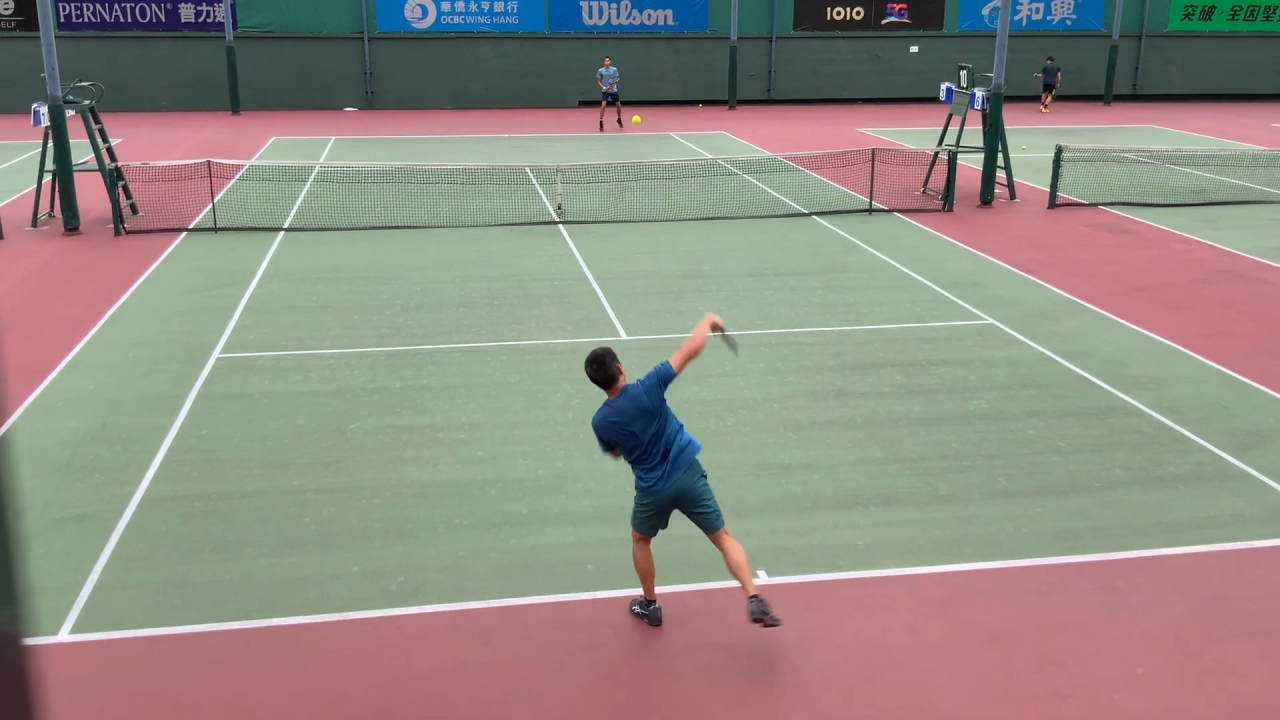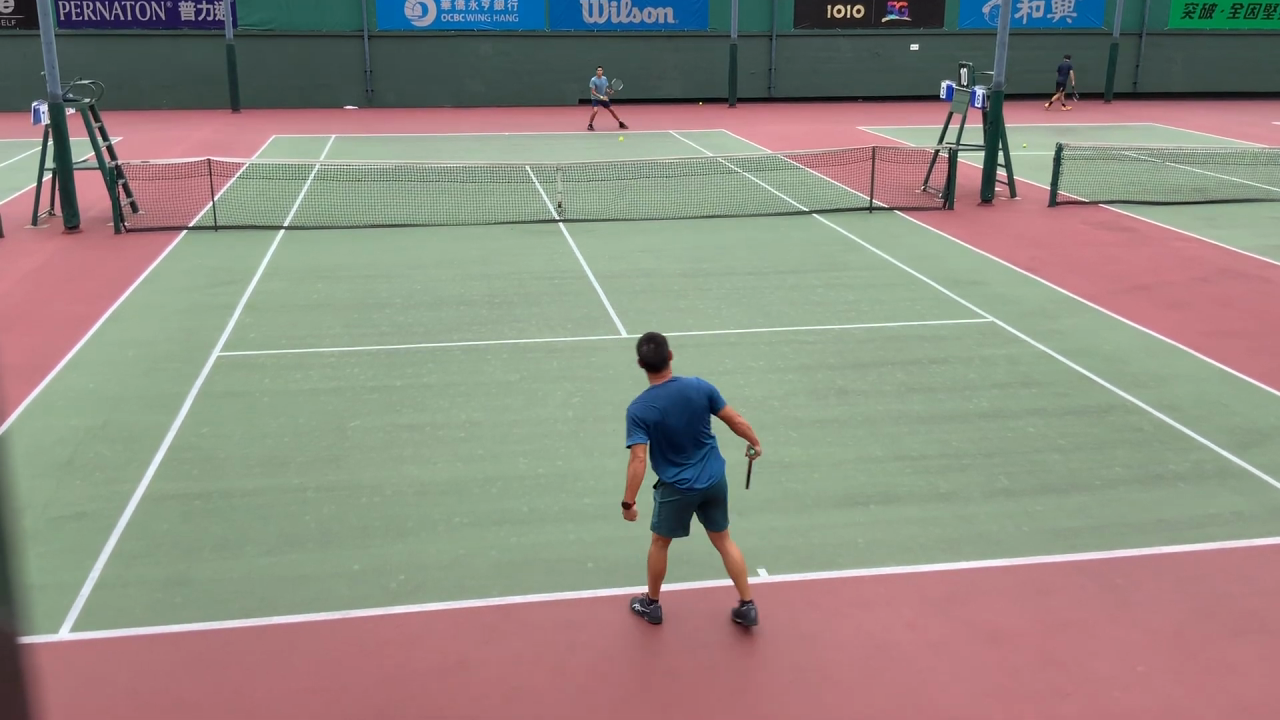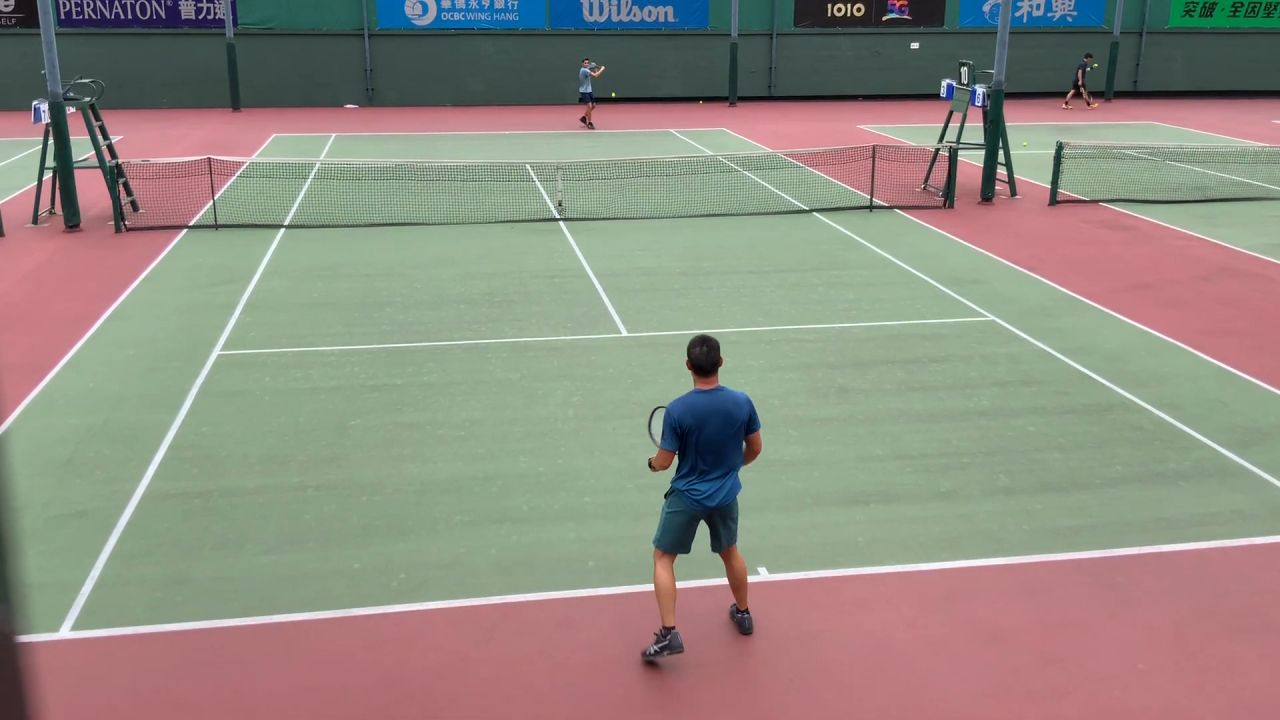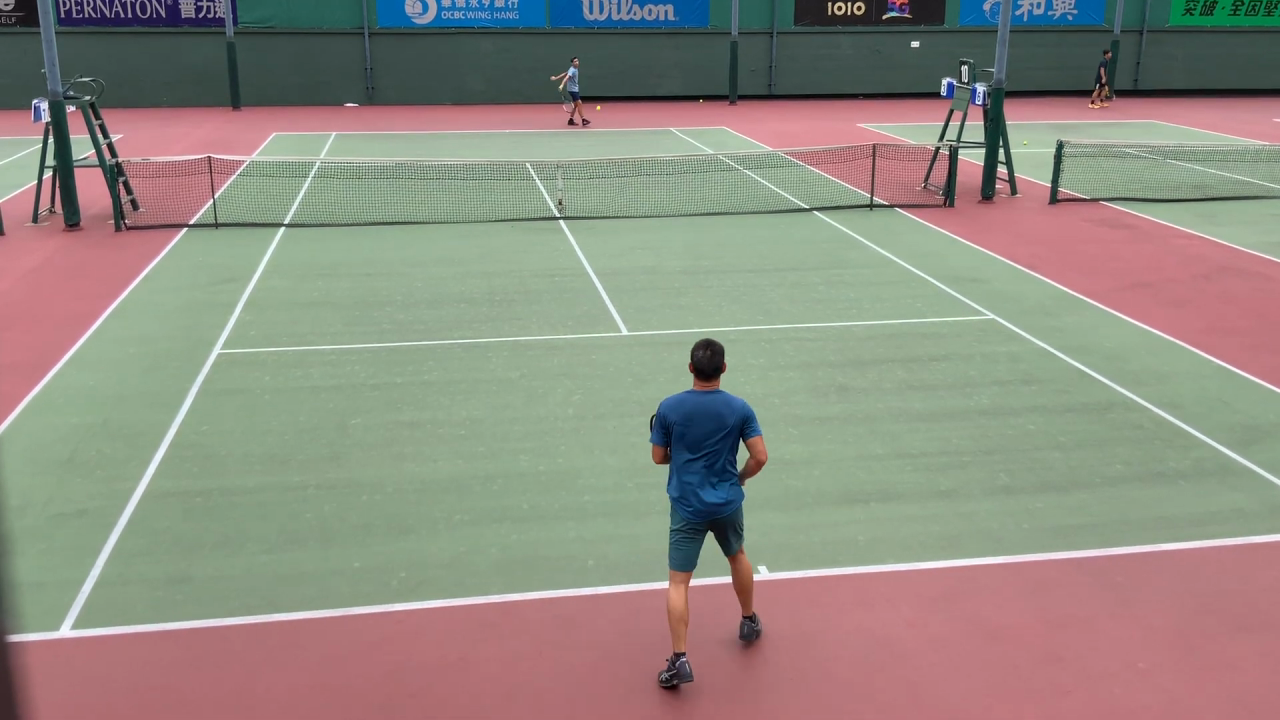
dt=0.4s
person 1, frame 1
left shoulder: (601, 421)
right shoulder: (647, 388)
right elbow: (689, 350)
right wrist: (708, 322)
left hip: (652, 489)
right hip: (688, 477)
left knee: (640, 539)
right knee: (723, 539)
left ankle: (650, 605)
right ankle: (754, 600)
person 1, frame 2
left shoulder: (640, 409)
right shoulder: (700, 387)
left elbow: (638, 460)
right elbow: (735, 420)
left wrist: (628, 502)
right wrist: (754, 442)
left hip: (676, 487)
right hip: (714, 478)
left knee: (660, 542)
right knee: (722, 539)
left ankle: (651, 604)
right ankle: (747, 605)
person 1, frame 3
left shoulder: (677, 410)
right shoulder: (741, 402)
left elbow: (665, 461)
right elbow: (755, 449)
left wrist: (653, 463)
left hip: (686, 497)
right hip: (725, 495)
left knee: (662, 559)
right knee: (729, 552)
left ankle: (668, 633)
right ankle: (743, 614)
person 1, frame 4
left shoulder: (669, 408)
right shoulder: (739, 408)
left elbow: (658, 457)
right elbow: (760, 456)
right wrist: (739, 478)
left hip: (686, 508)
right hip: (726, 503)
left knee: (678, 582)
right knee: (737, 556)
left ankle: (679, 659)
right ankle: (748, 622)
